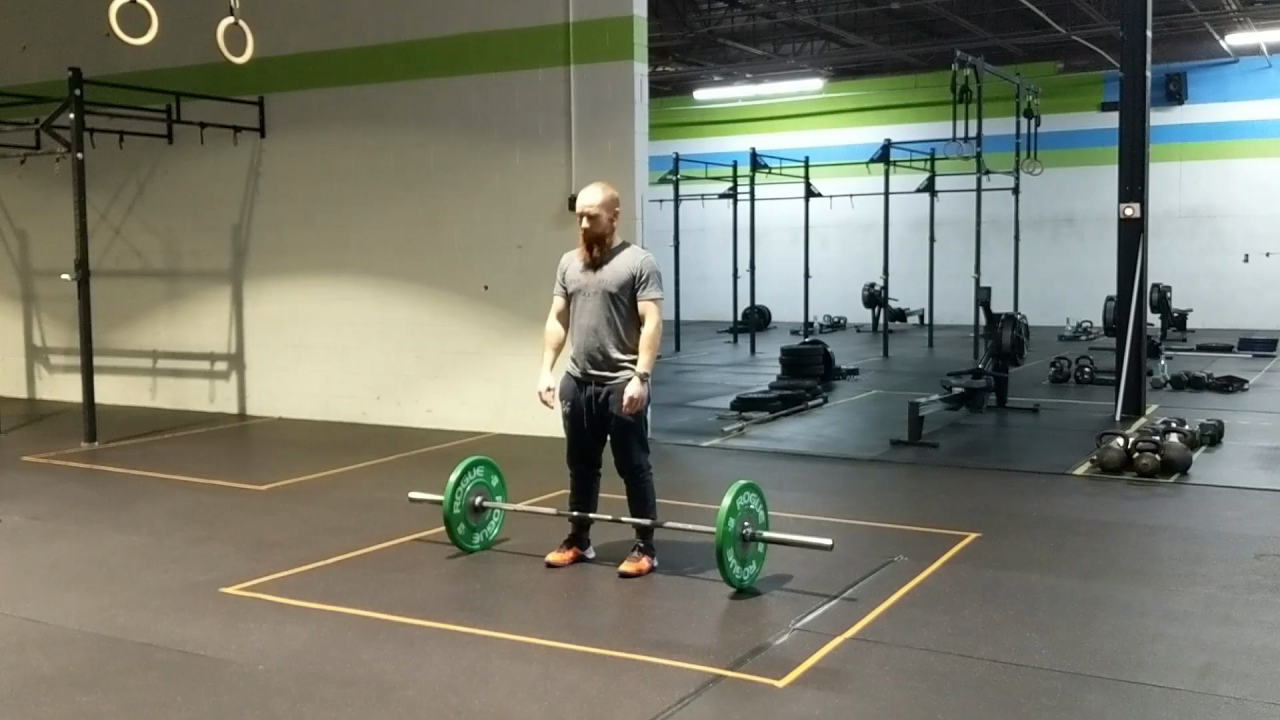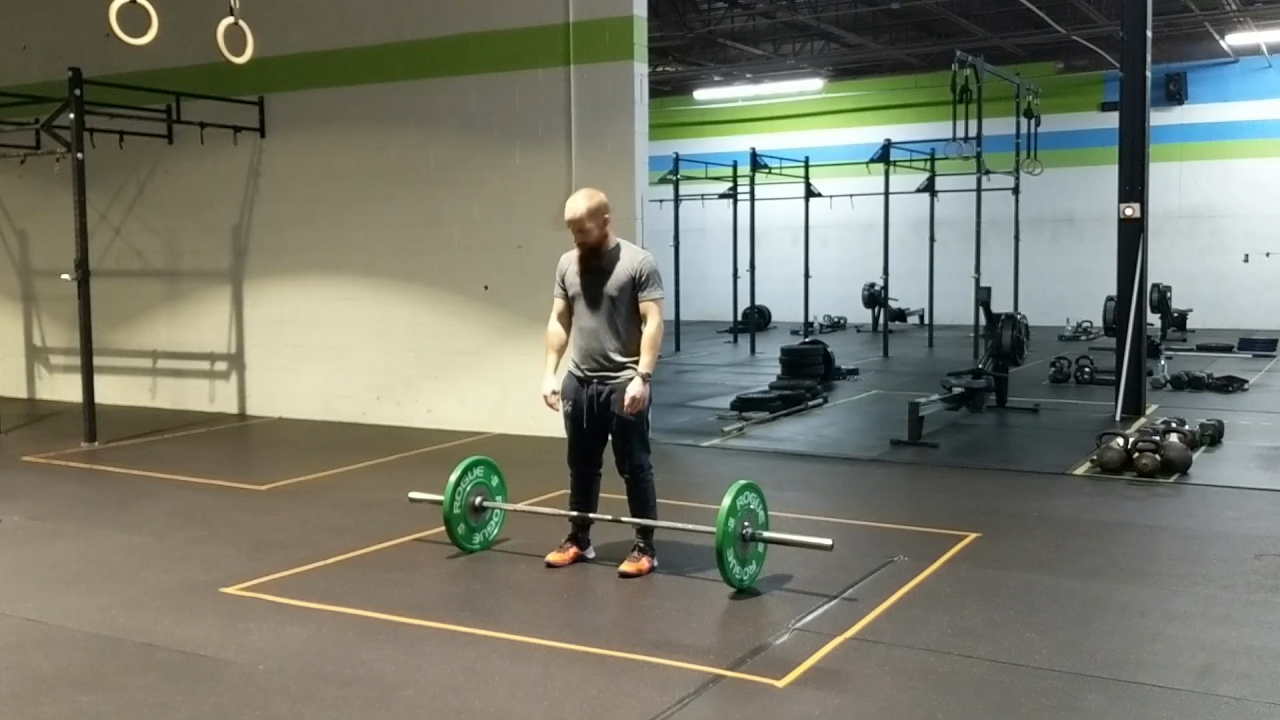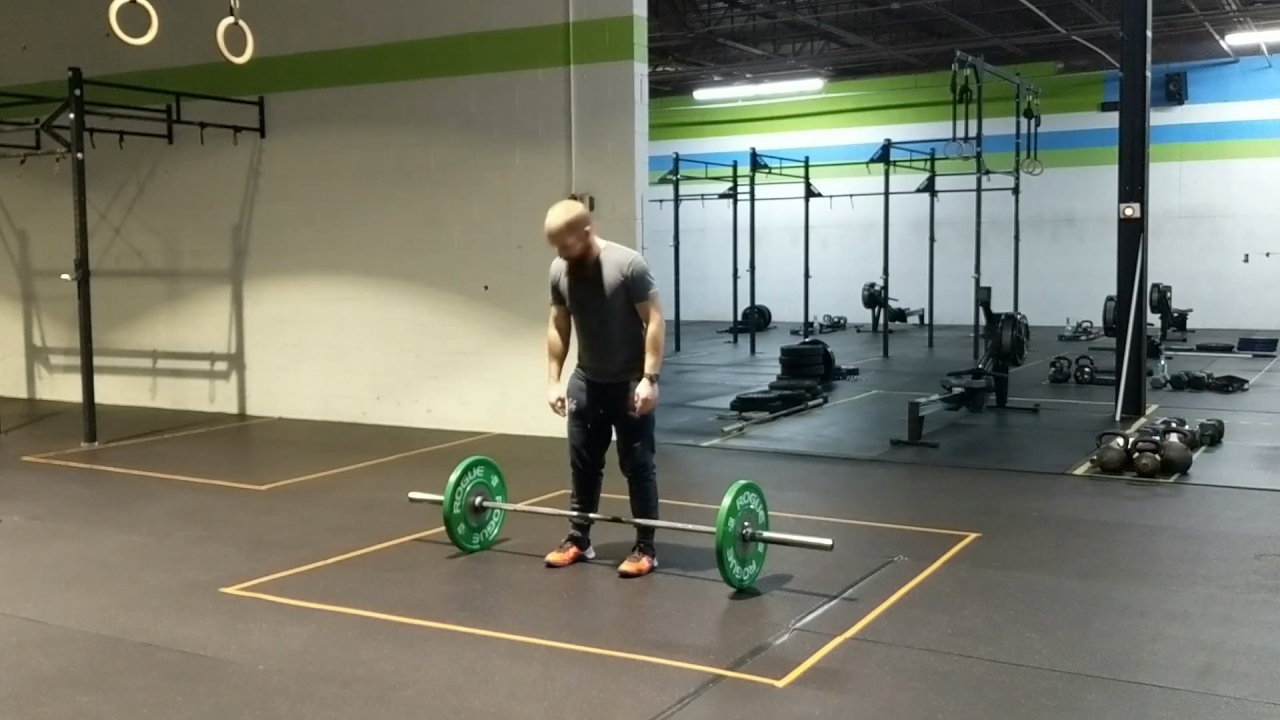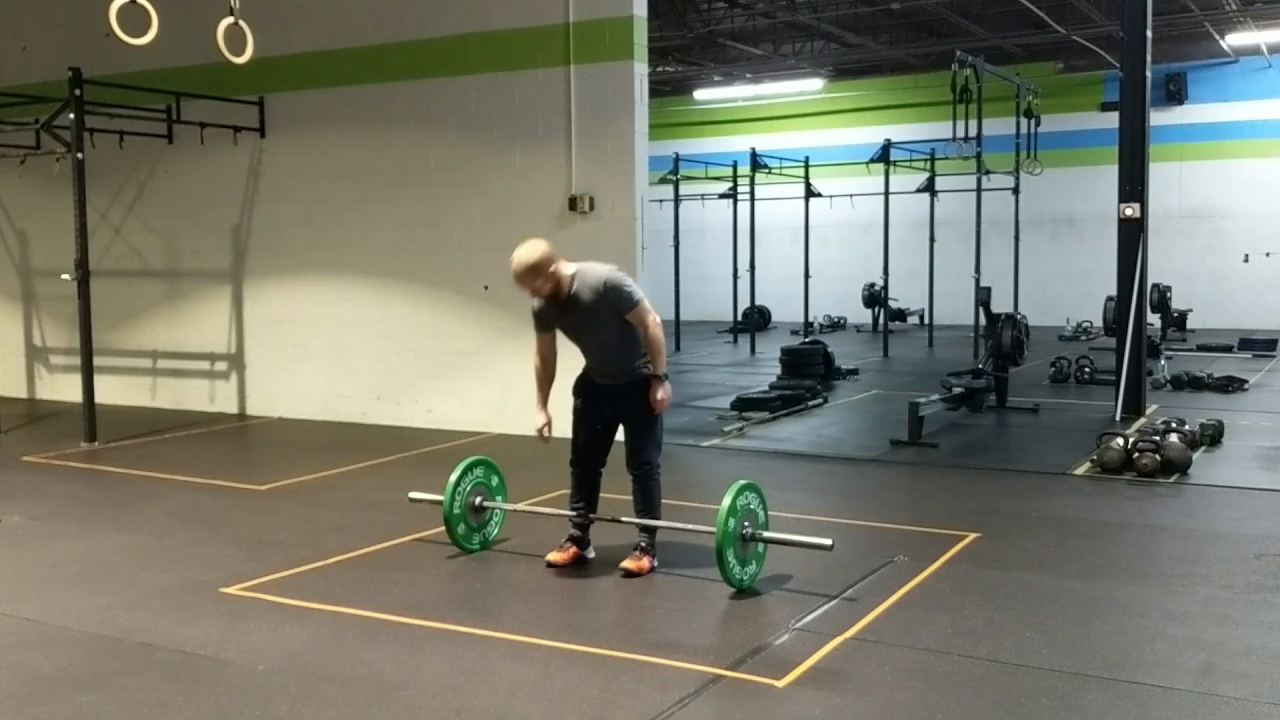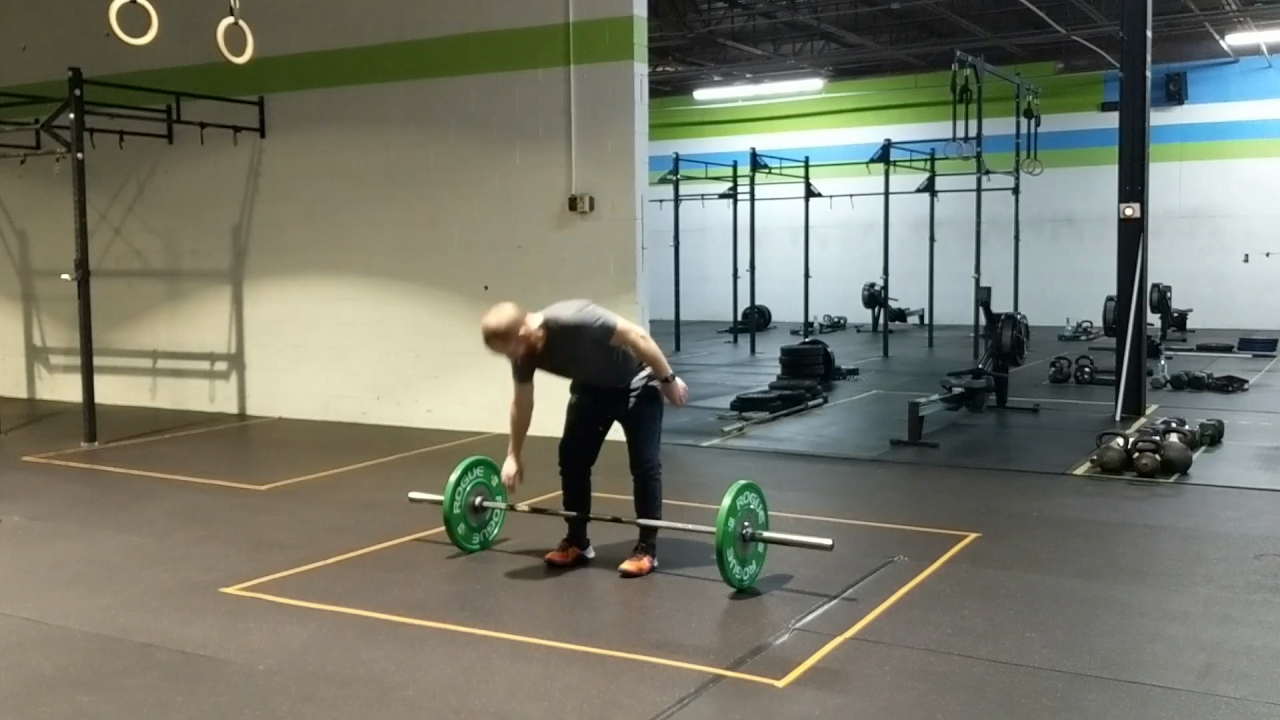
dt=0.2s
person 1, frame 1
left shoulder: (638, 262)
right shoulder: (568, 263)
left elbow: (652, 323)
right elbow: (558, 319)
left wrist: (641, 377)
right wrist: (546, 370)
left hip: (622, 385)
right hip: (577, 382)
left knee: (633, 467)
right knee: (581, 466)
left ankle: (645, 548)
right ankle: (579, 540)
person 1, frame 2
left shoulder: (637, 262)
right shoulder: (567, 264)
left elbow: (653, 322)
right elbow: (559, 321)
left wrist: (642, 377)
right wrist: (550, 373)
left hip: (623, 384)
right hip: (579, 382)
left knee: (633, 467)
right knee: (581, 466)
left ankle: (645, 548)
right ankle: (579, 540)
person 1, frame 3
left shoulder: (628, 264)
right shoulder: (559, 271)
left elbow: (654, 321)
right elbow: (558, 327)
left wrist: (649, 379)
right wrist: (554, 381)
left hip: (629, 385)
right hip: (586, 383)
left knee: (637, 466)
right knee: (583, 465)
left ankle: (645, 548)
right ankle: (578, 540)
person 1, frame 4
left shoulder: (605, 280)
right shoulder: (542, 303)
left elbow: (651, 323)
right elbow: (544, 355)
left wrist: (659, 379)
right wrist: (541, 407)
left hip: (637, 383)
right hip: (595, 384)
left knee: (643, 463)
right knee: (583, 464)
left ankle: (646, 547)
right ankle: (578, 540)
person 1, frame 5
left shoulder: (575, 320)
right shoulder: (524, 352)
left elbow: (637, 336)
right elbow: (521, 403)
left wrist: (668, 380)
right wrist: (513, 456)
left hip: (636, 381)
right hip: (592, 389)
left knee: (644, 462)
right knee: (572, 459)
left ankle: (646, 548)
right ankle: (577, 541)
